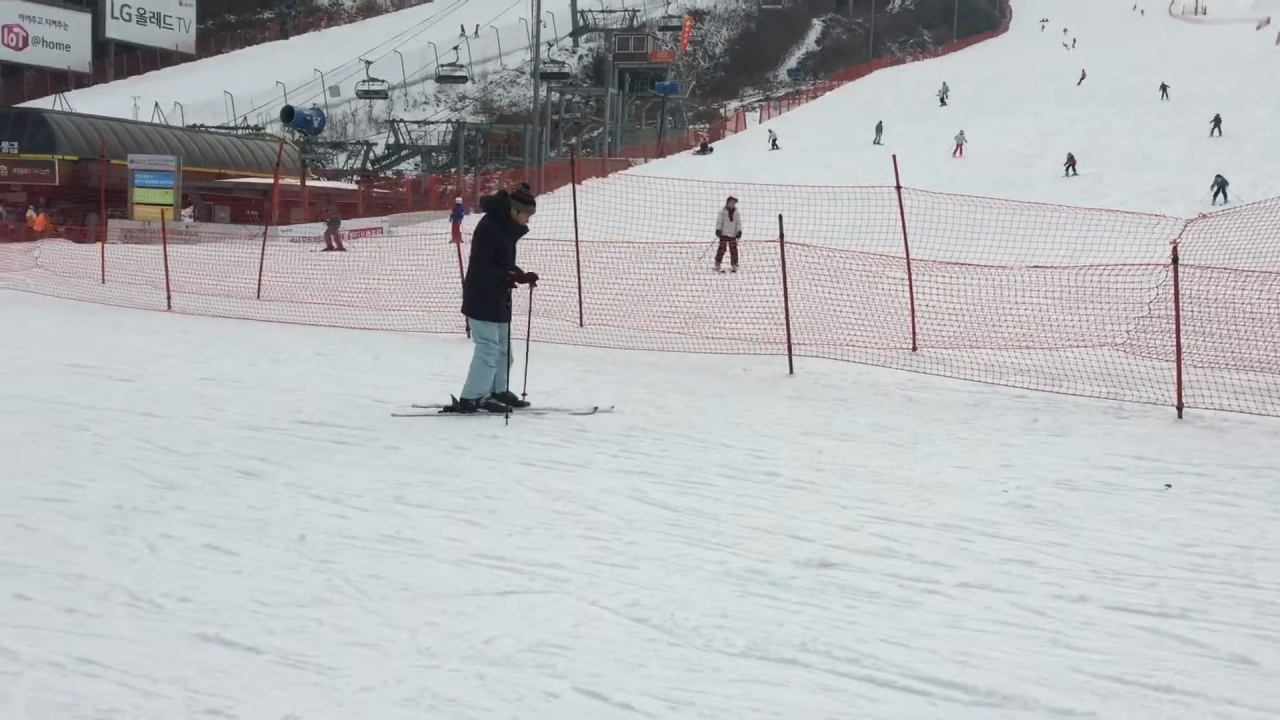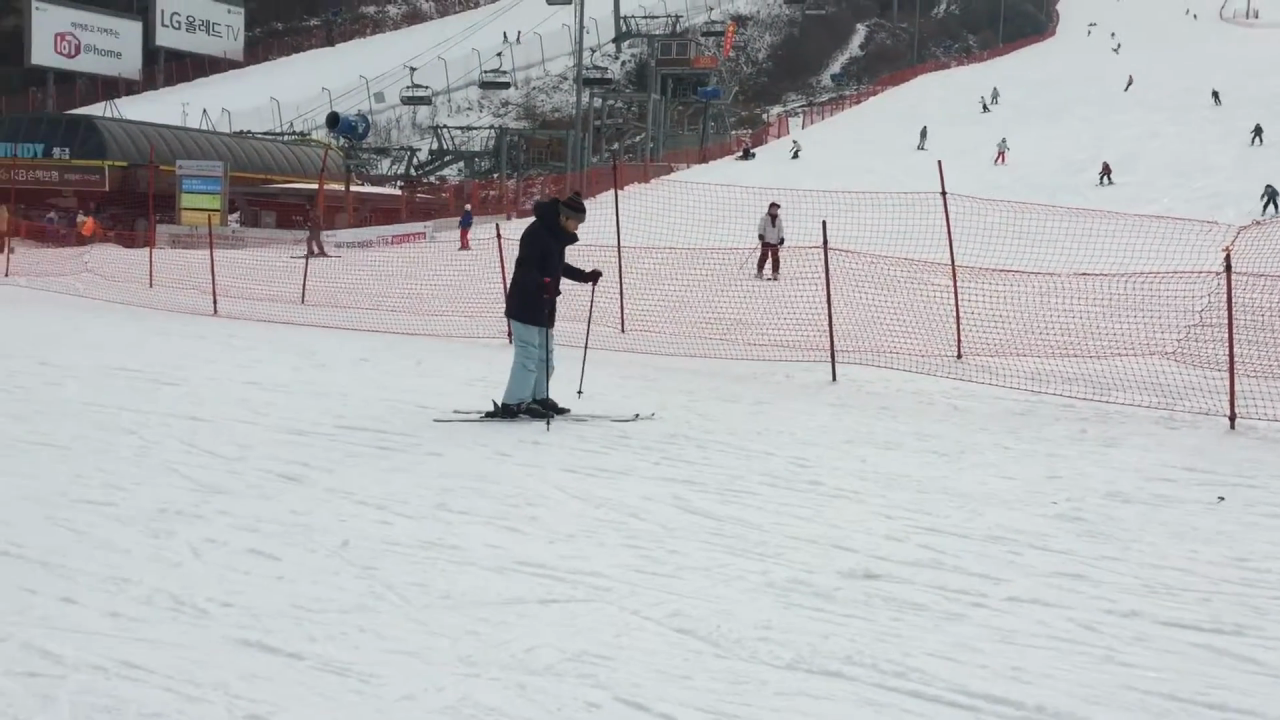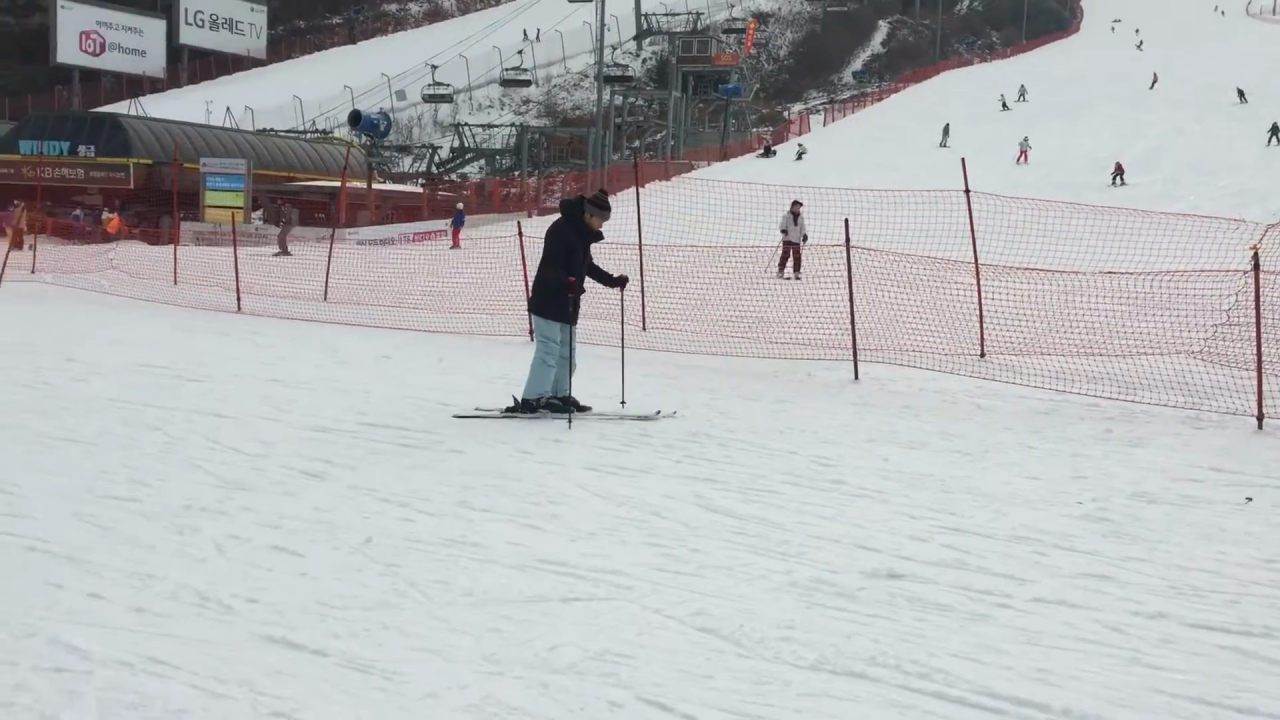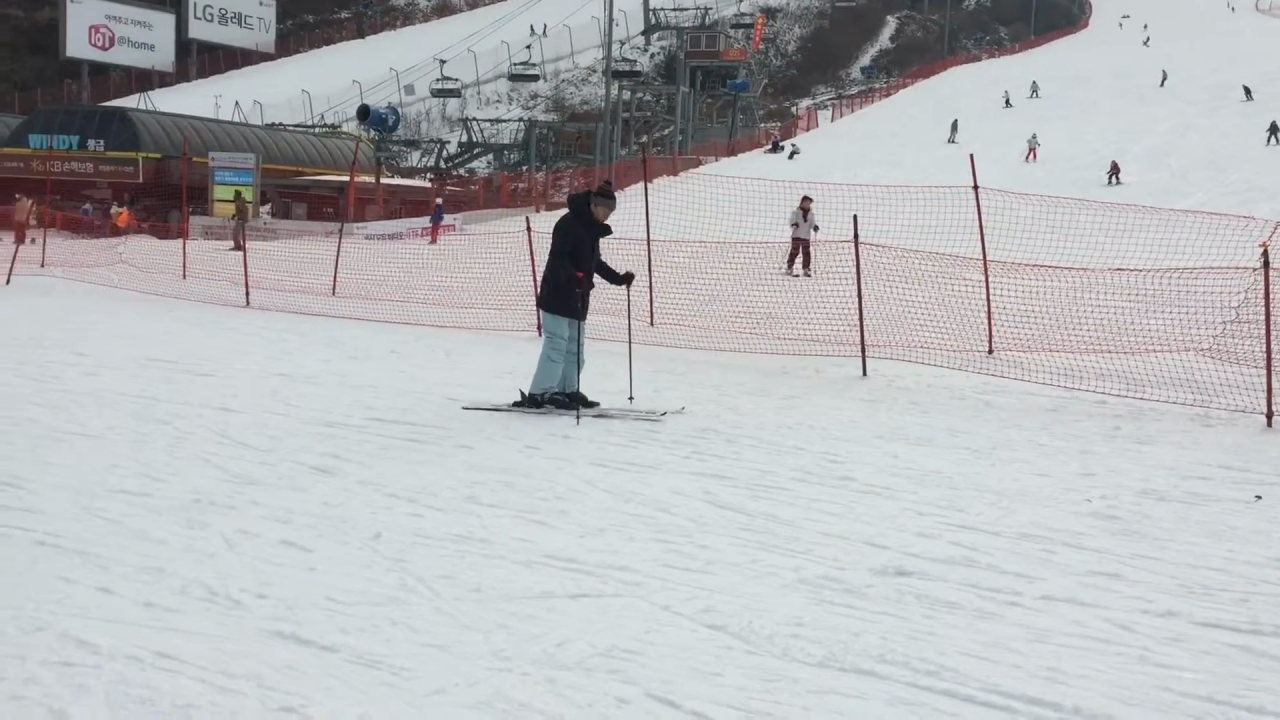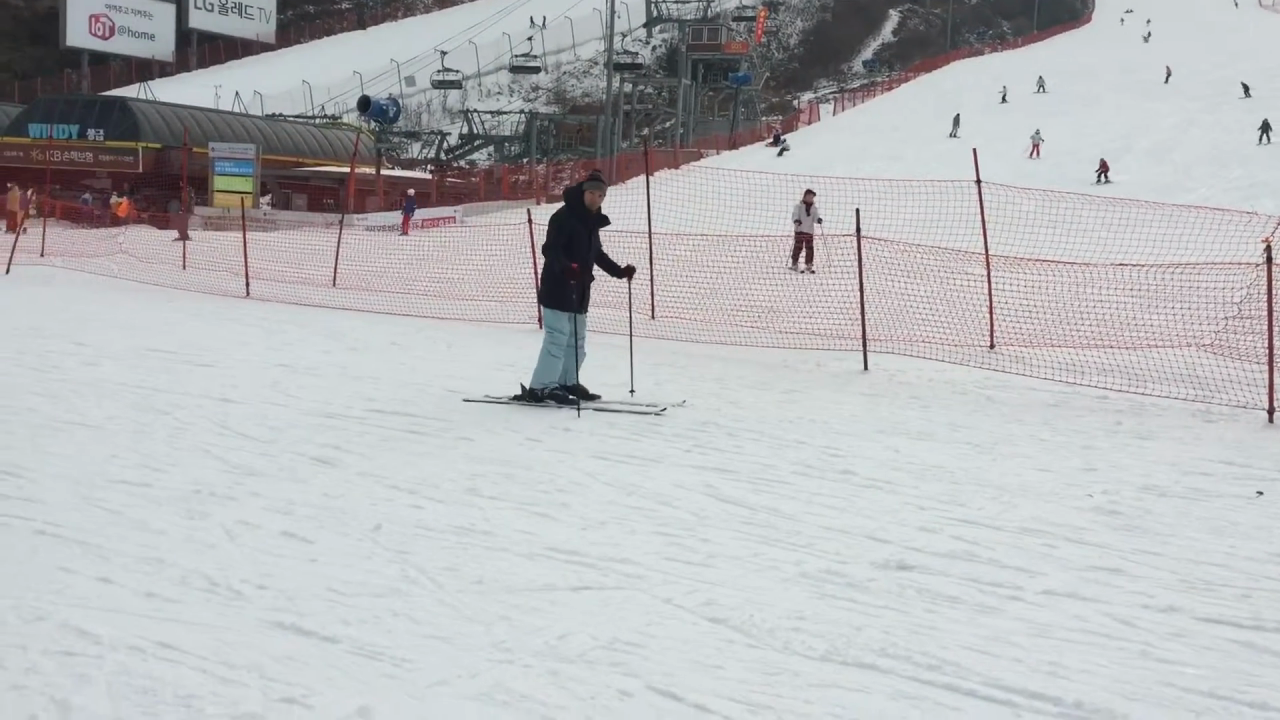
dt=0.2s
person 1, frame 1
left shoulder: (506, 227)
right shoulder: (489, 227)
right elbow: (479, 265)
left wrist: (521, 275)
right wrist: (503, 277)
left hip: (498, 297)
right hip: (482, 297)
left knee: (503, 348)
right knee: (488, 348)
left ankle: (497, 391)
right ankle: (471, 398)
person 1, frame 2
left shoulder: (557, 235)
right shoulder: (536, 232)
right elbow: (524, 266)
left wrist: (584, 276)
right wrist: (539, 283)
left hip: (544, 303)
right hip: (525, 302)
left knee: (544, 354)
right knee: (528, 353)
left ankle: (538, 397)
right ankle: (513, 403)
person 1, frame 3
left shoulder: (584, 233)
right shoulder: (562, 228)
left elbow: (587, 266)
right elbow: (549, 263)
left wrist: (611, 280)
right wrist: (564, 282)
left hip: (568, 300)
right hip: (548, 298)
left knee: (566, 350)
right knee: (549, 348)
left ankle: (559, 394)
right ankle: (534, 398)
person 1, frame 4
left shoulder: (593, 228)
right shoulder: (568, 223)
left elbow: (595, 261)
right elbow: (557, 257)
left wrist: (617, 278)
right wrist: (572, 276)
left hip: (577, 295)
right hip: (557, 293)
left knee: (575, 346)
right knee: (556, 344)
left ankle: (567, 389)
right ankle: (540, 393)
person 1, frame 5
left shoulder: (592, 220)
right shoulder: (563, 217)
left elbow: (596, 253)
right elbow: (549, 249)
left wrist: (618, 271)
right wrist: (566, 267)
left hip: (579, 288)
right hip: (557, 287)
left knee: (576, 339)
right knee: (557, 338)
left ankle: (567, 382)
right ankle: (540, 388)
